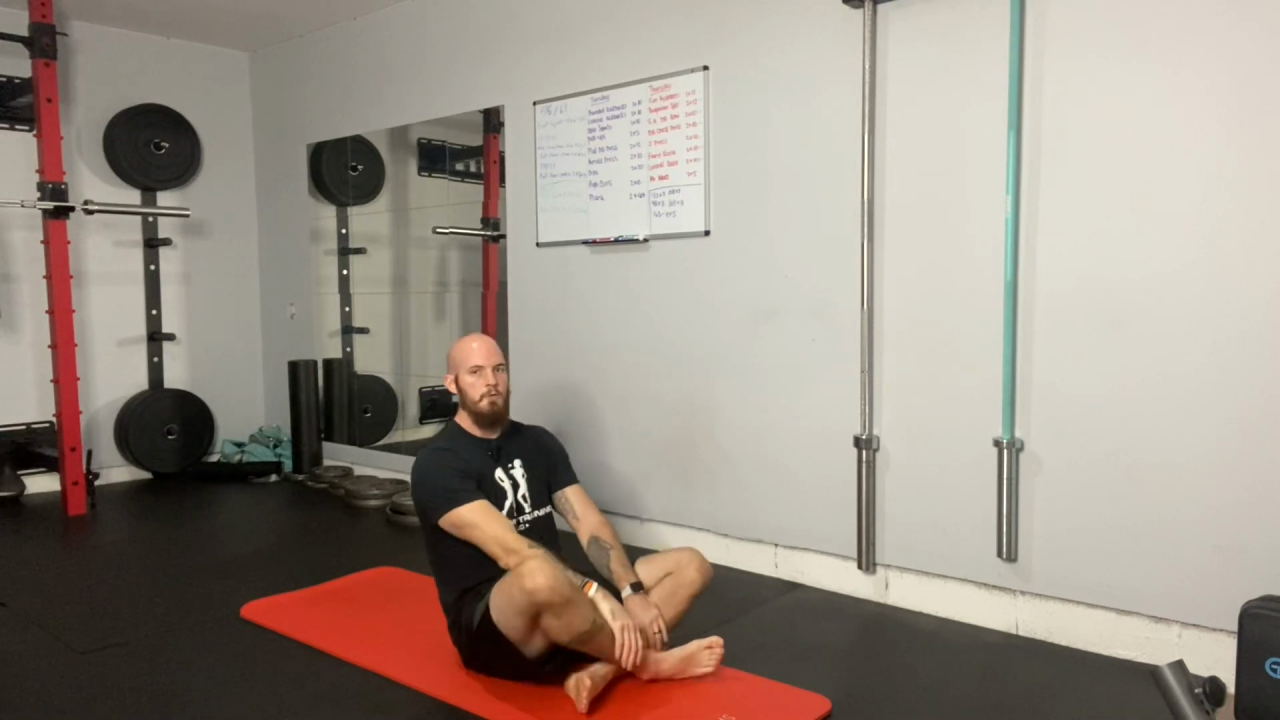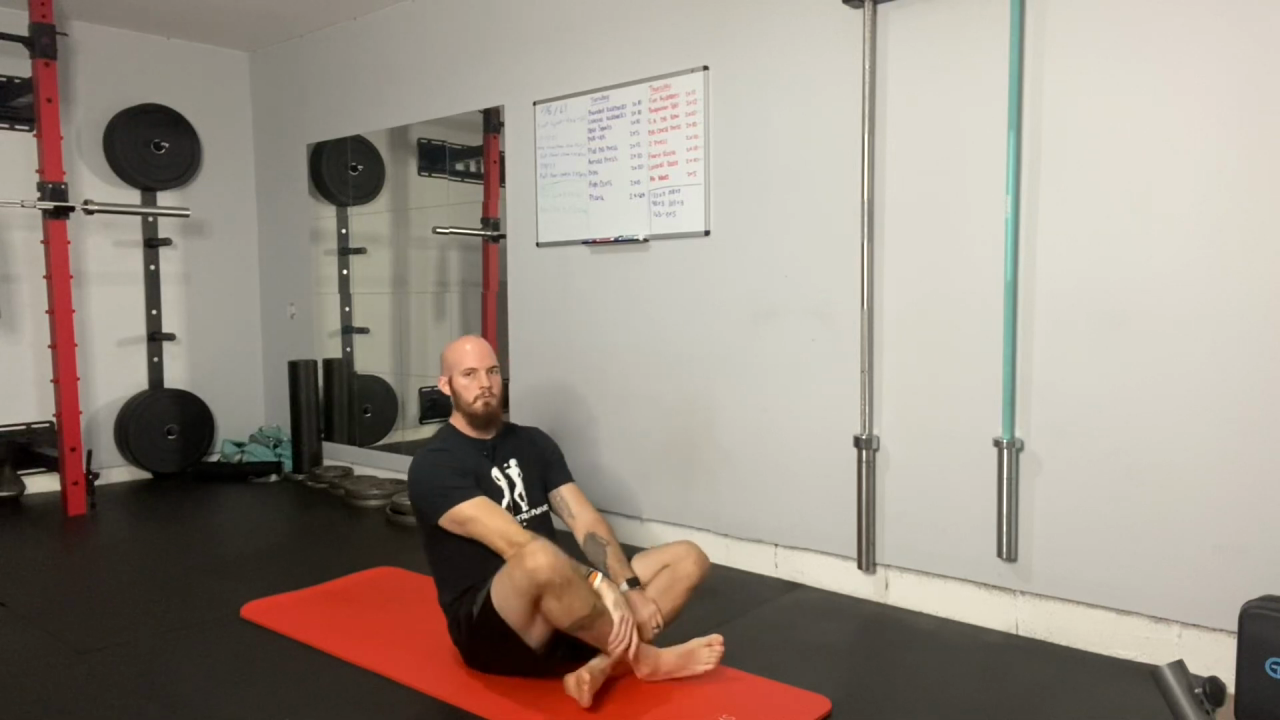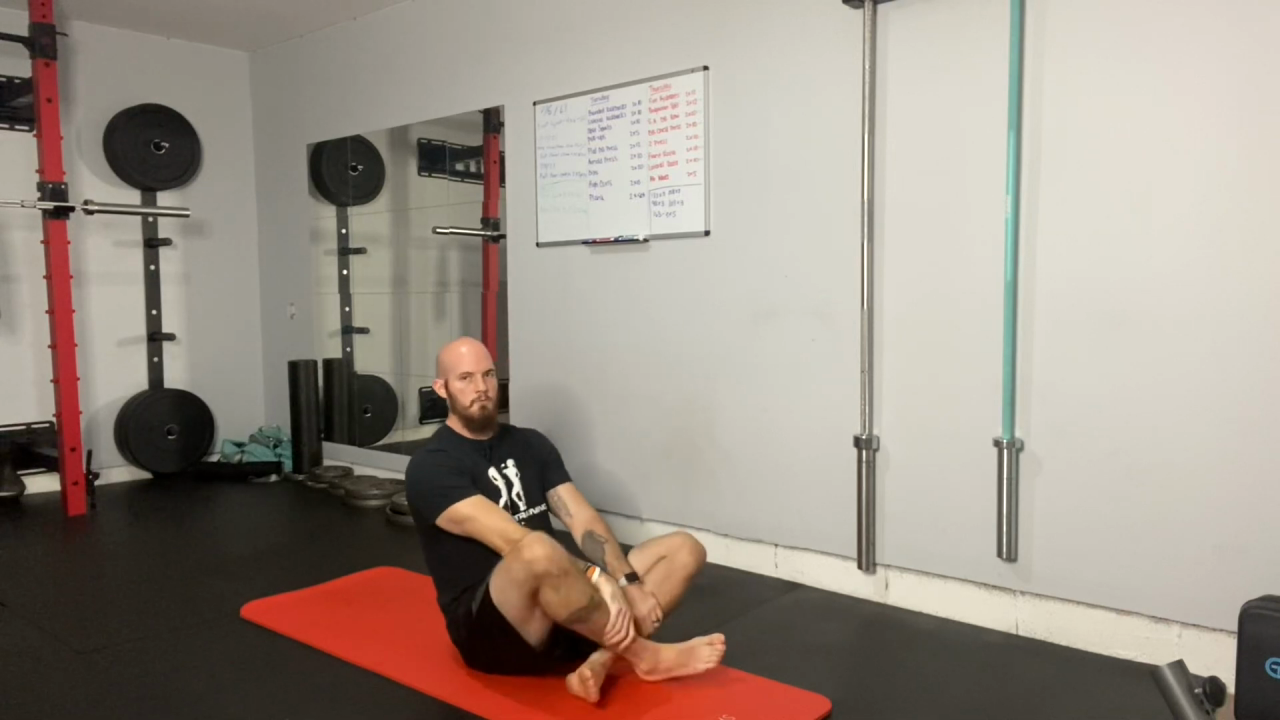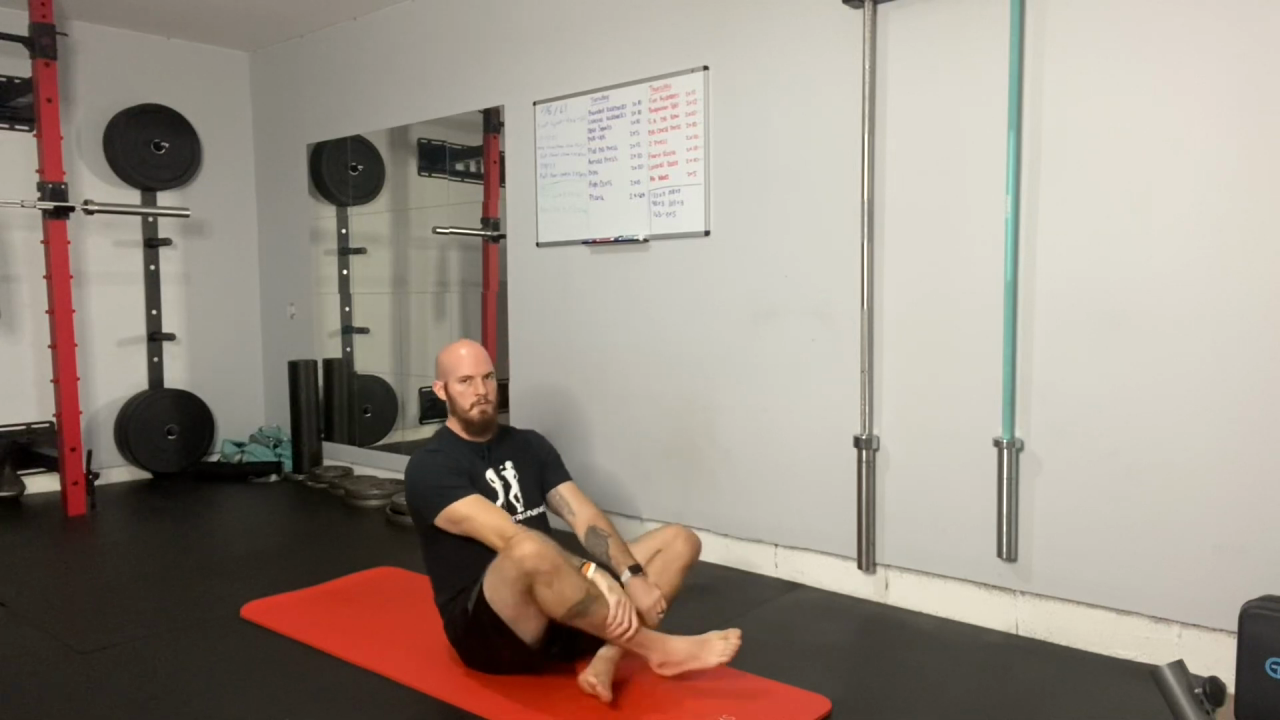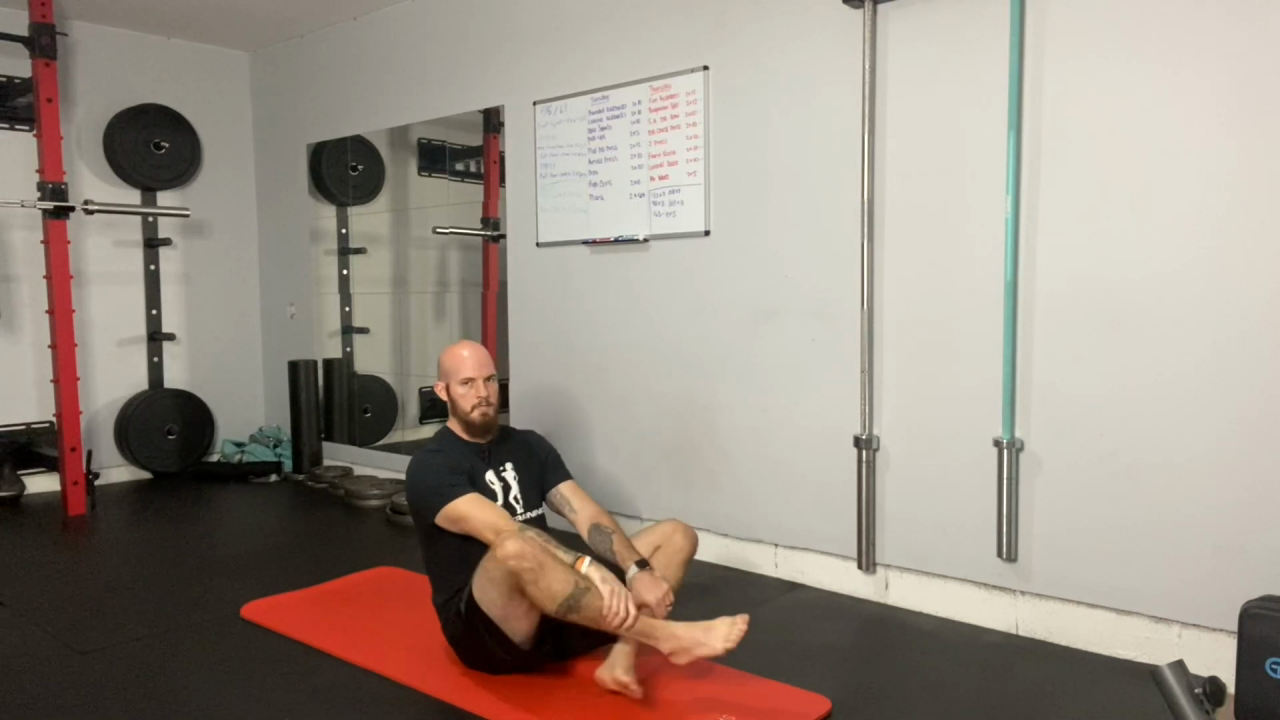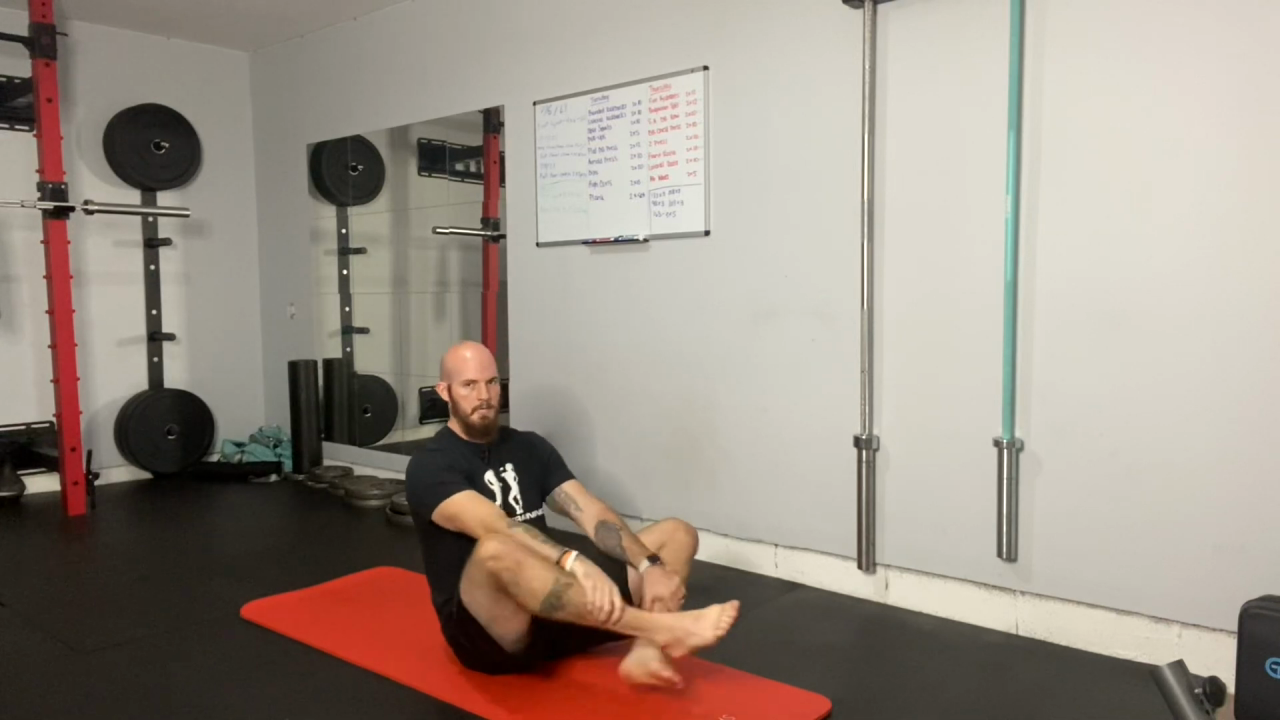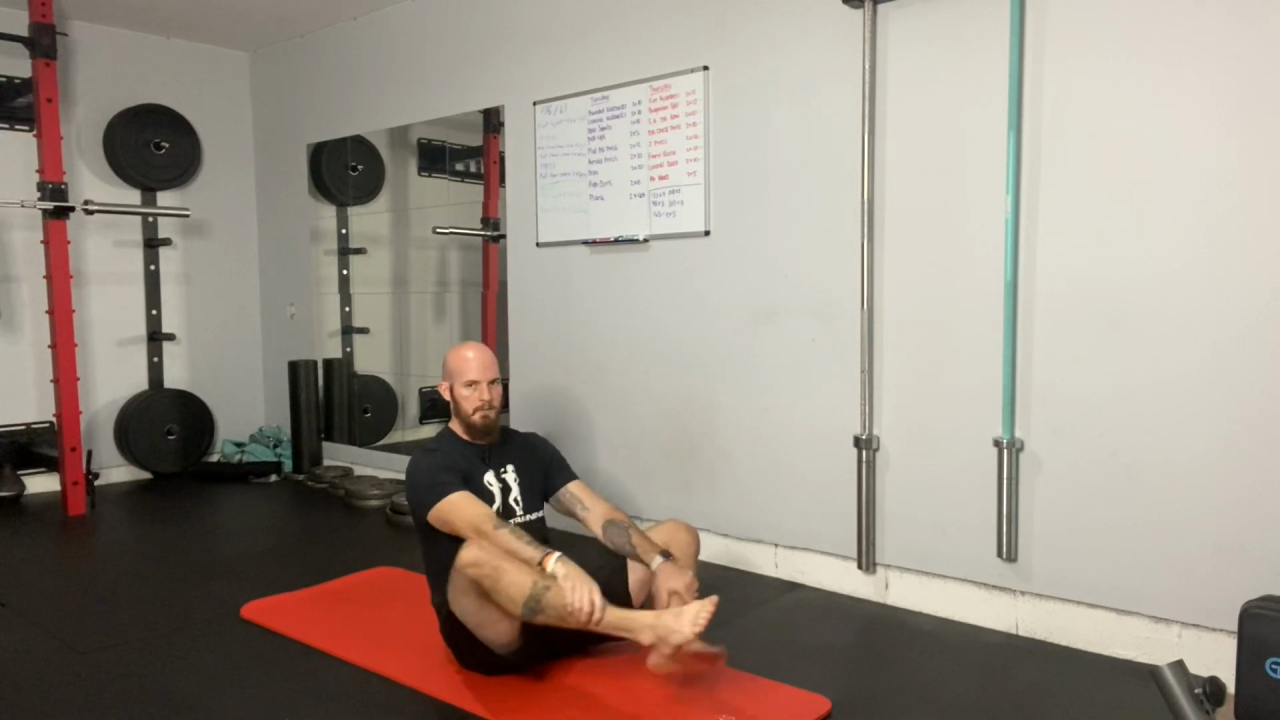
dt=0.1s
person 1, frame 1
left shoulder: (538, 442)
right shoulder: (437, 464)
left elbow: (589, 524)
right elbow: (510, 551)
left wrist: (634, 593)
right wrist: (598, 598)
left hip: (560, 608)
right hip: (488, 627)
left knee: (690, 565)
right knee: (539, 574)
left ankle: (600, 670)
right ankle: (644, 661)
person 1, frame 2
left shoulder: (533, 442)
right shoulder: (434, 465)
left elbow: (584, 521)
right elbow: (512, 543)
left wrist: (631, 588)
right wrist: (599, 585)
left hip: (560, 601)
right hip: (488, 624)
left knee: (688, 558)
right knee: (541, 559)
left ankle: (599, 665)
right ankle: (641, 658)
person 1, frame 3
left shoulder: (530, 443)
right shoulder: (431, 466)
left elbow: (582, 520)
right elbow: (510, 538)
left wrist: (629, 584)
right wrist: (597, 581)
left hip: (555, 607)
right hip: (489, 625)
left knee: (684, 549)
right knee: (538, 551)
left ankle: (598, 662)
right ankle: (646, 655)
person 1, frame 4
left shoulder: (529, 444)
right shoulder: (430, 467)
left elbow: (585, 518)
right elbow: (508, 538)
left wrist: (633, 576)
right wrist: (594, 575)
left hip: (555, 605)
right hip: (487, 626)
left knee: (678, 539)
right knee: (532, 551)
left ankle: (606, 658)
right ankle: (656, 649)
person 1, frame 5
left shoulder: (529, 445)
right shoulder: (431, 466)
left elbow: (586, 516)
right elbow: (506, 534)
left wrist: (641, 571)
right wrist: (588, 567)
left hip: (553, 608)
right hip: (491, 625)
left knee: (675, 535)
right knee: (515, 551)
left ankle: (620, 658)
right ankle: (667, 637)
person 1, frame 6
left shoulder: (530, 447)
right shoulder: (431, 466)
left elbow: (591, 515)
right elbow: (495, 530)
left wrist: (650, 566)
right wrist: (574, 562)
left hip: (549, 606)
right hip: (489, 625)
left knee: (677, 534)
right knee: (497, 551)
left ankle: (643, 654)
right ankle: (660, 630)
person 1, frame 7
left shoulder: (532, 448)
right shoulder: (431, 465)
left elbow: (597, 514)
right elbow: (486, 529)
left wrist: (661, 562)
right wrist: (559, 565)
left hip: (544, 603)
right hip: (493, 629)
left knee: (677, 535)
right knee: (477, 556)
left ankle: (668, 644)
right ankle: (650, 626)
